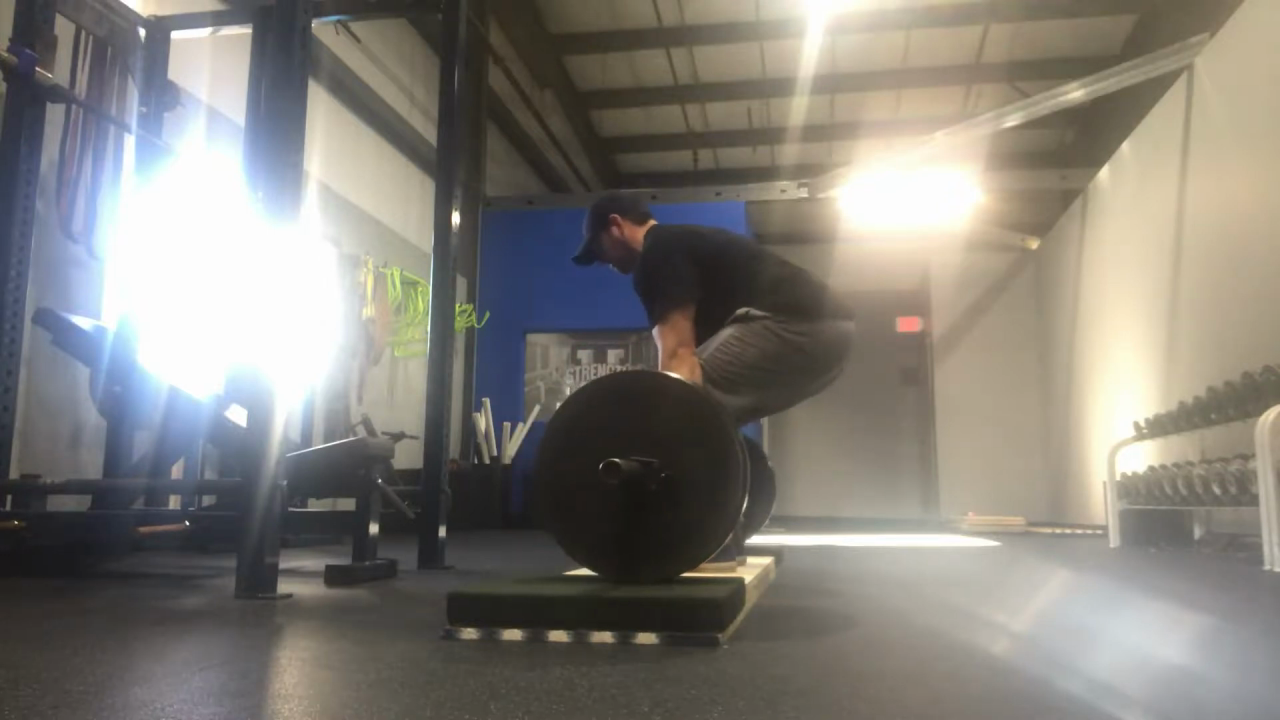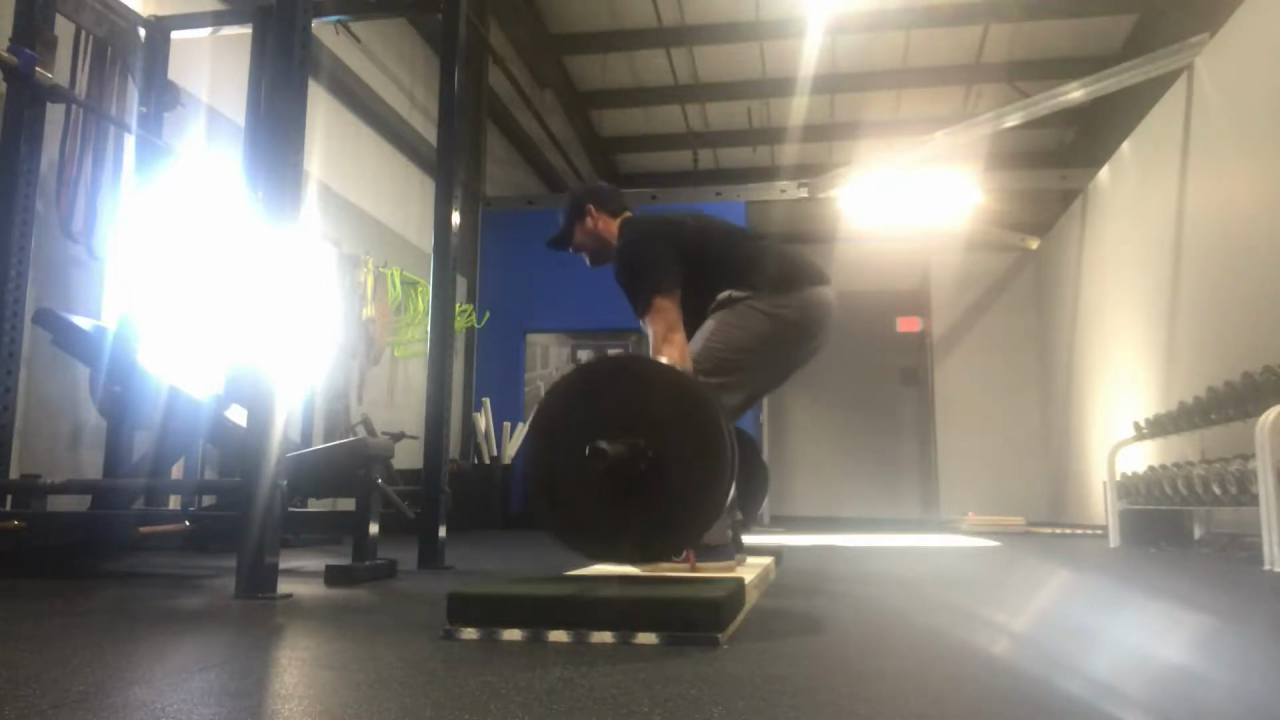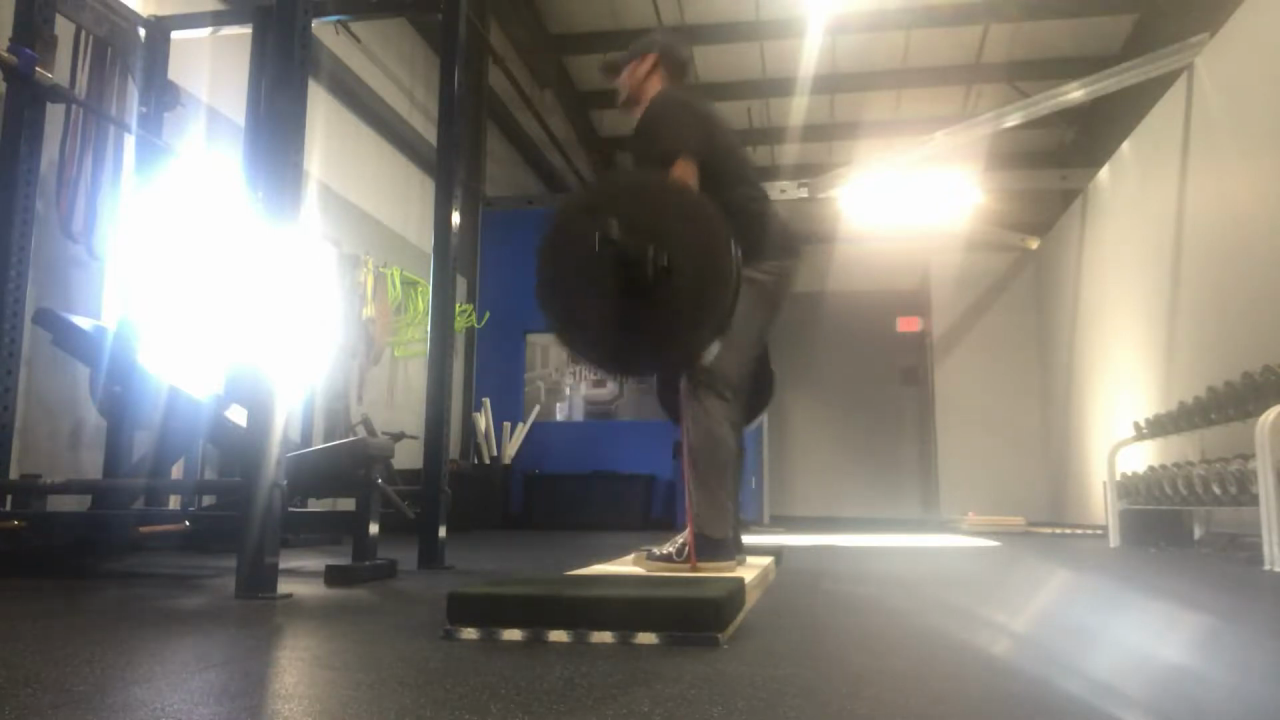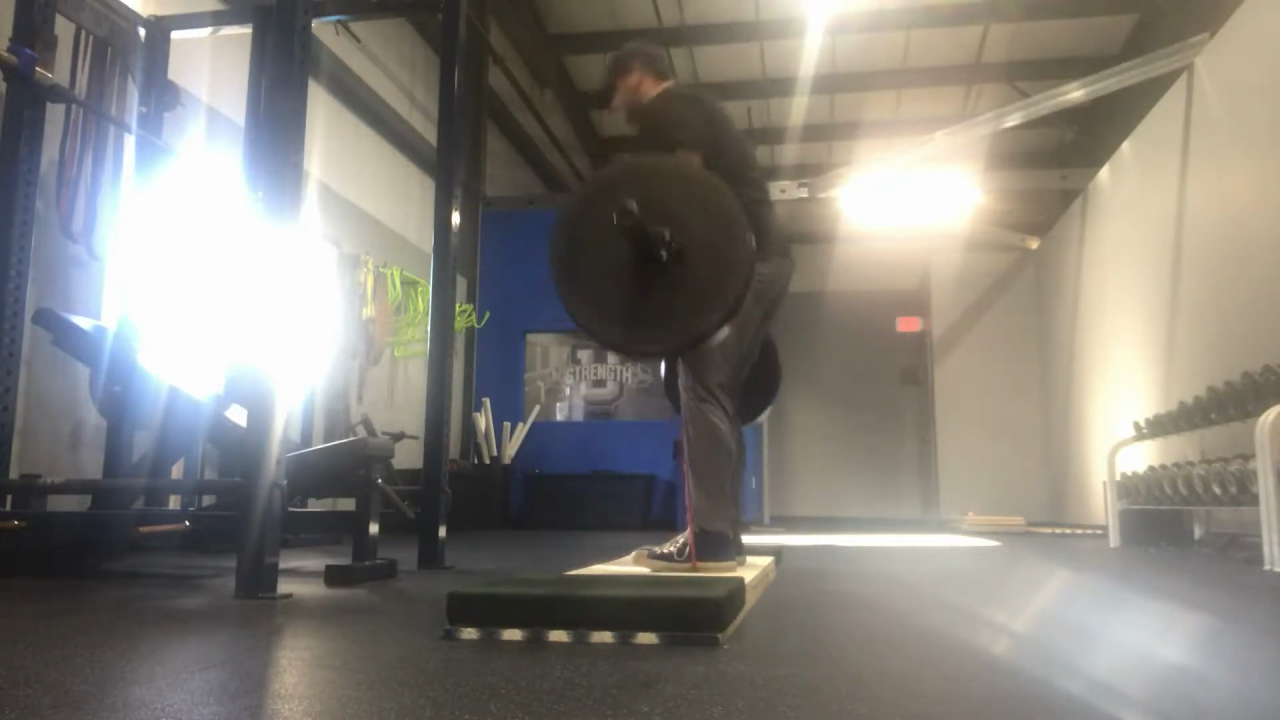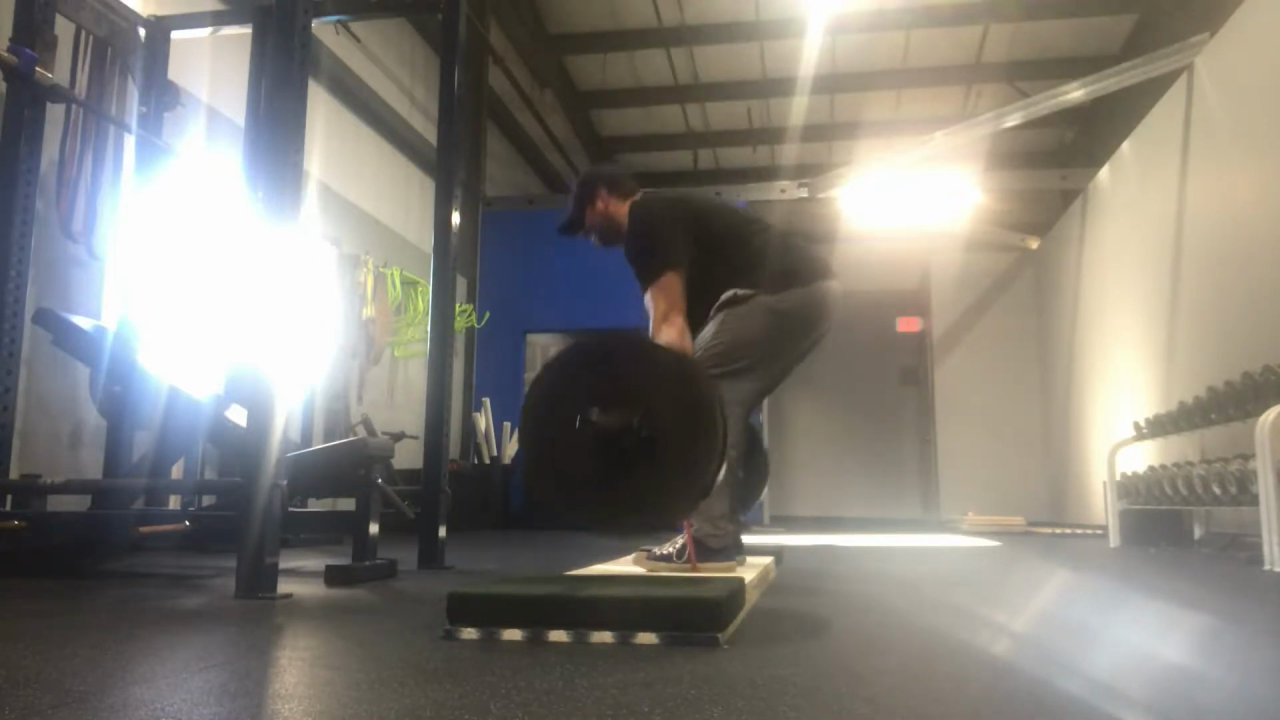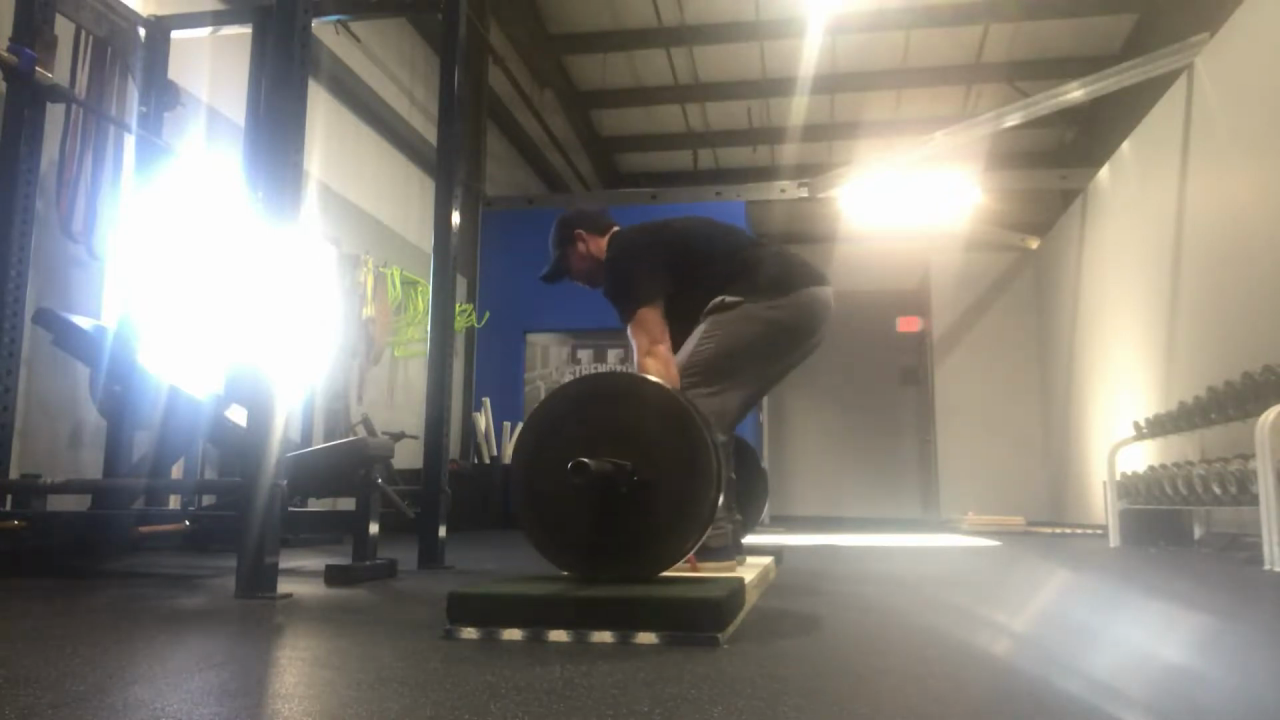
dt=0.5s
person 1, frame 1
left shoulder: (658, 253)
right shoulder: (680, 245)
left elbow: (678, 353)
right elbow: (691, 352)
left hip: (798, 325)
right hip: (826, 328)
person 1, frame 2
left shoulder: (637, 243)
right shoulder: (657, 235)
left elbow: (668, 339)
right elbow: (678, 338)
left hip: (782, 297)
right hip: (805, 299)
left ankle: (705, 541)
right ankle: (717, 534)
person 1, frame 3
left shoulder: (663, 114)
right shoulder: (686, 117)
left hip: (742, 257)
right hip: (760, 256)
left knee: (706, 392)
right knee: (714, 399)
left ankle: (709, 541)
right ankle: (720, 536)
person 1, frame 4
left shoulder: (669, 106)
right shoulder: (693, 111)
right hip: (758, 259)
left knee: (705, 396)
right knee: (716, 401)
left ankle: (709, 540)
right ankle: (719, 535)
person 1, frame 5
left shoulder: (648, 222)
right shoulder: (666, 218)
left elbow: (669, 321)
right elbow: (681, 320)
left hip: (785, 292)
right hip: (808, 292)
right knee: (718, 403)
left ankle: (709, 542)
right ankle: (720, 535)
person 1, frame 6
left shoulder: (625, 255)
right shoulder: (649, 249)
left elbow: (654, 354)
right elbow: (667, 349)
left hip: (779, 300)
right hip: (804, 298)
right knee: (703, 406)
left ankle: (708, 542)
right ankle: (722, 536)
